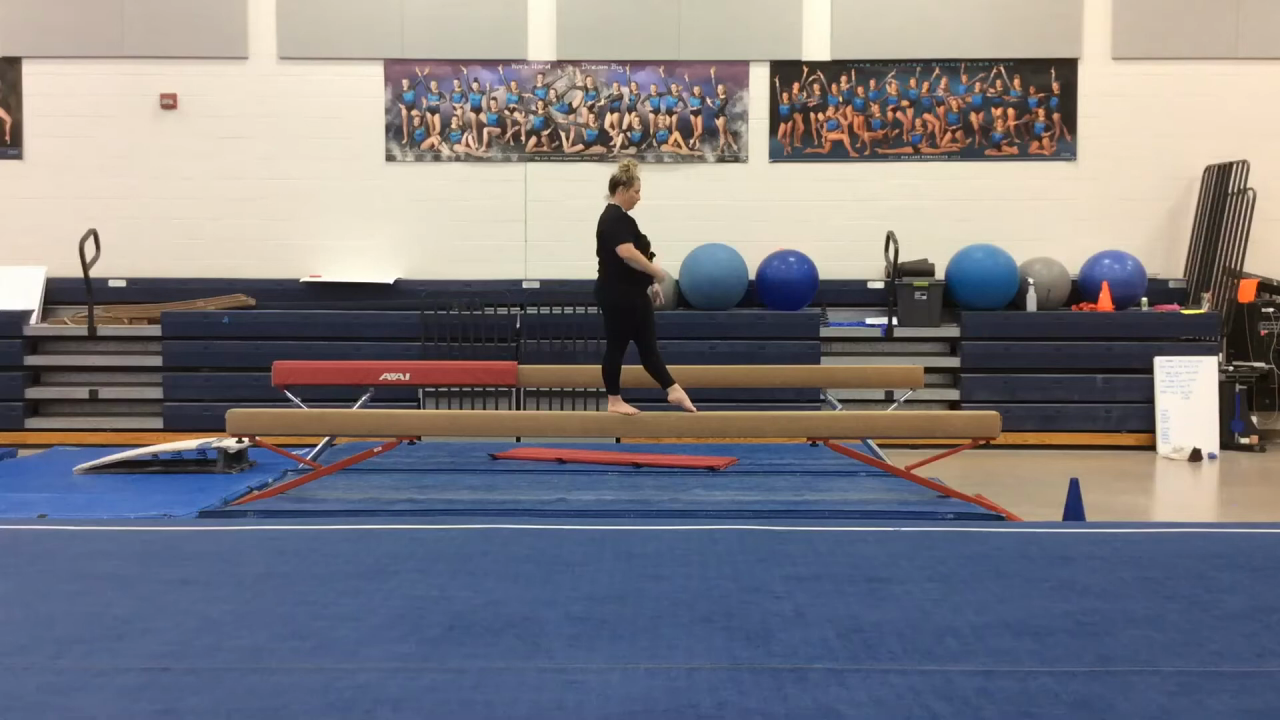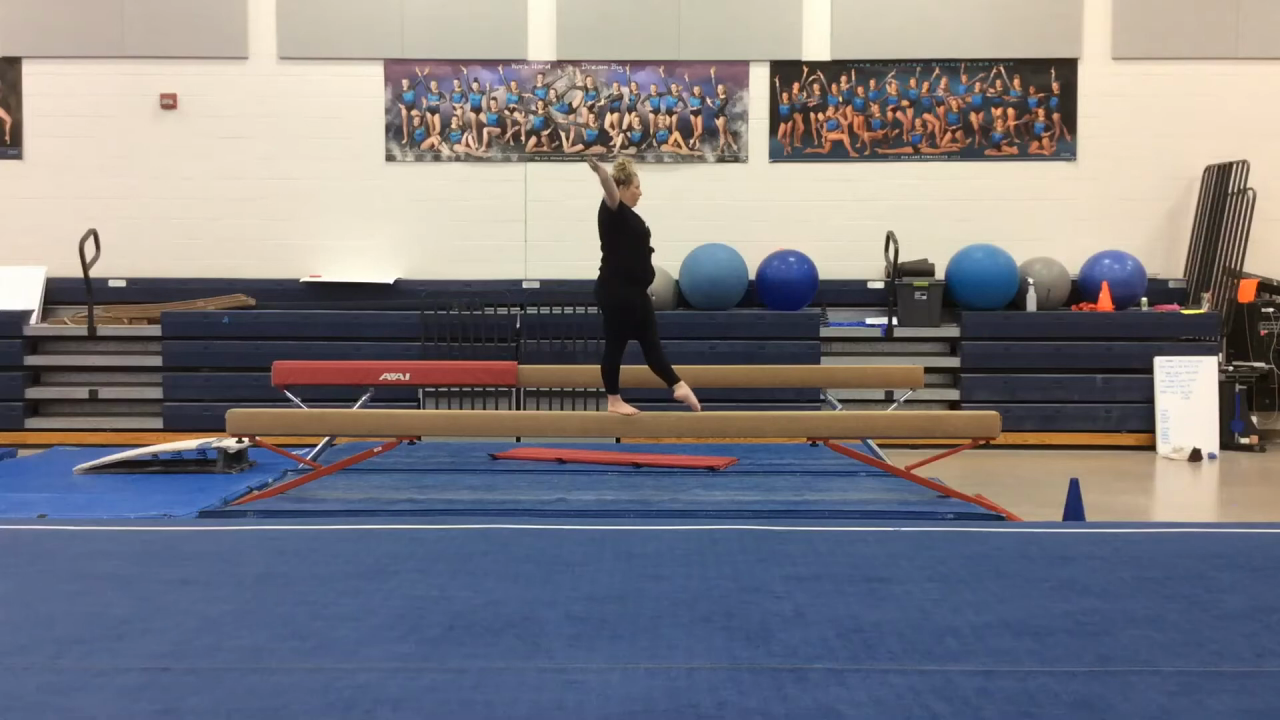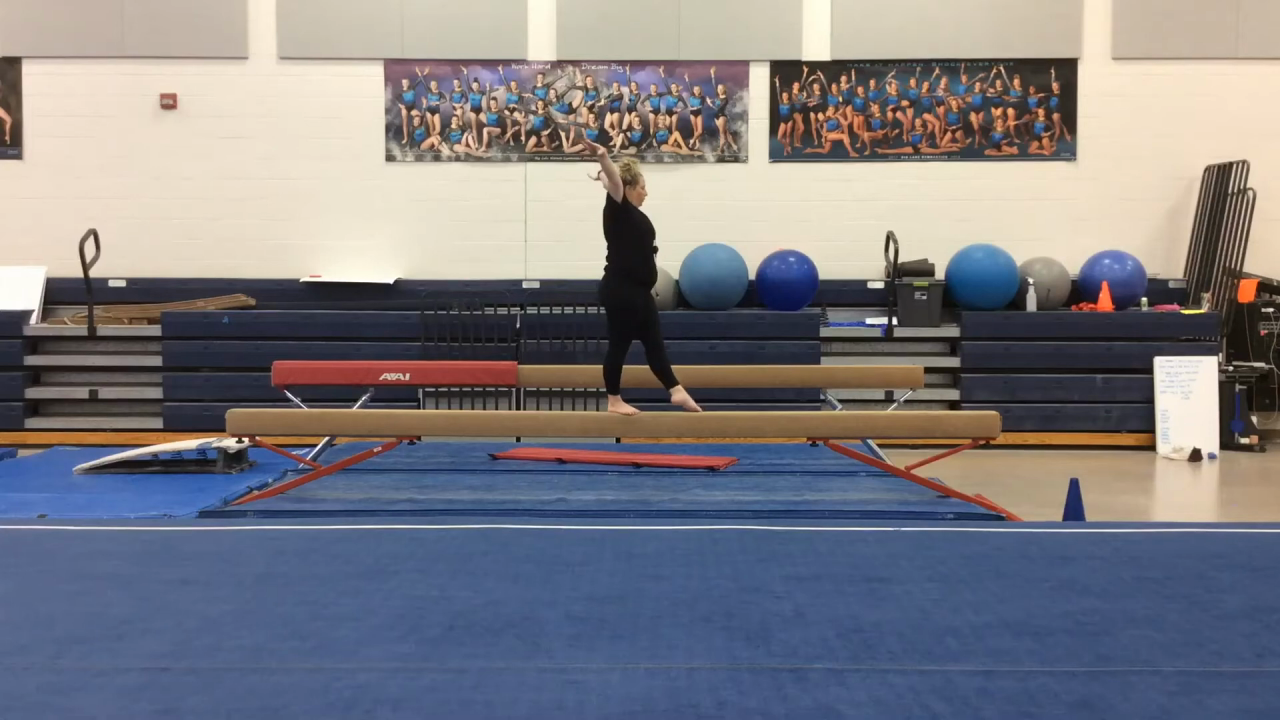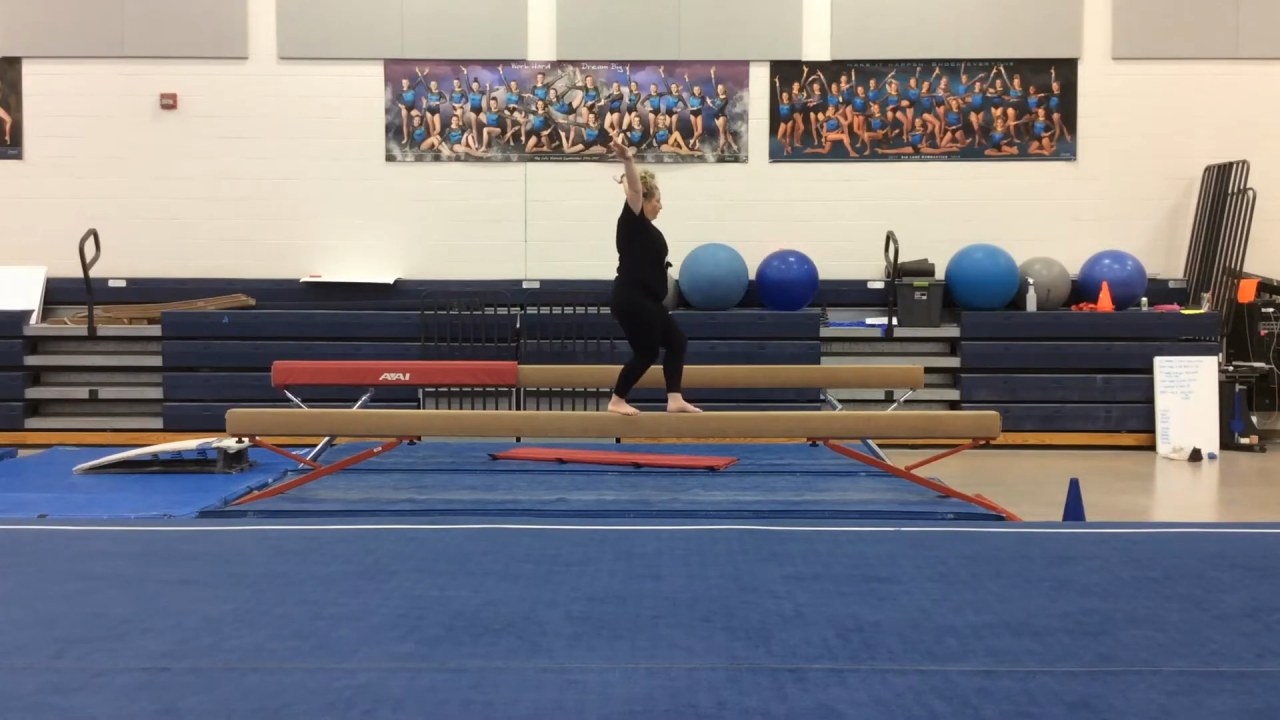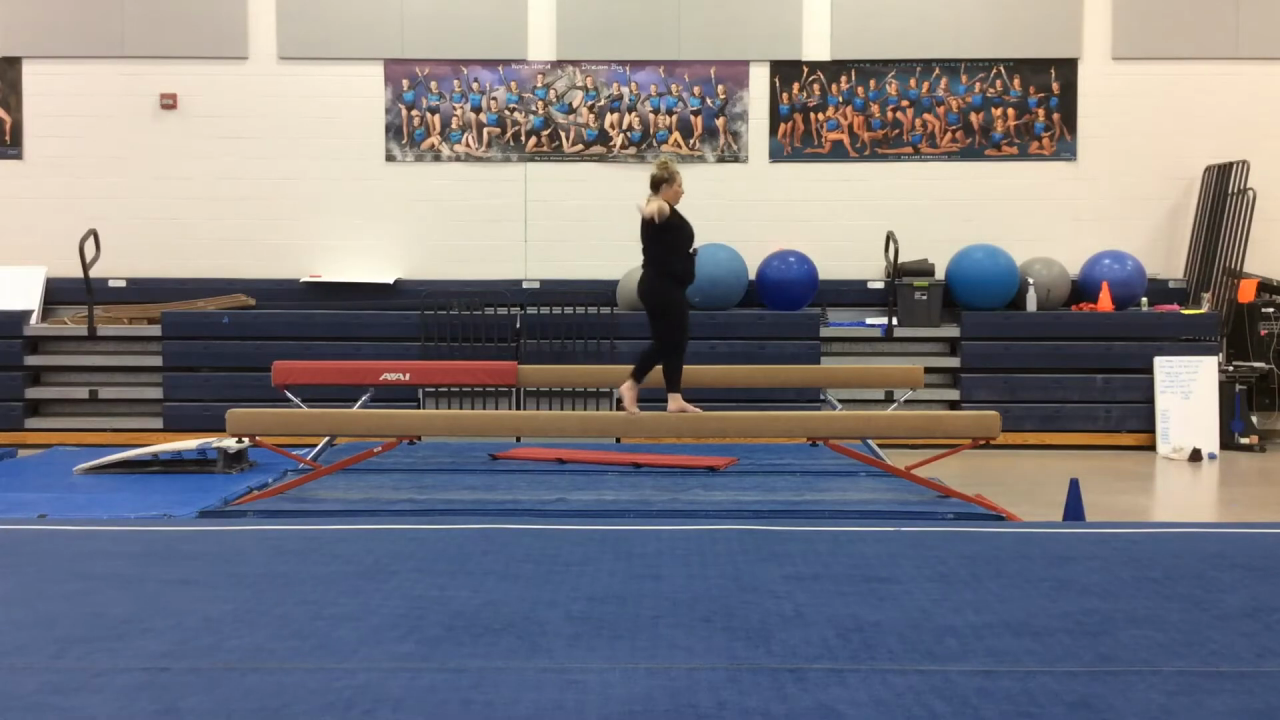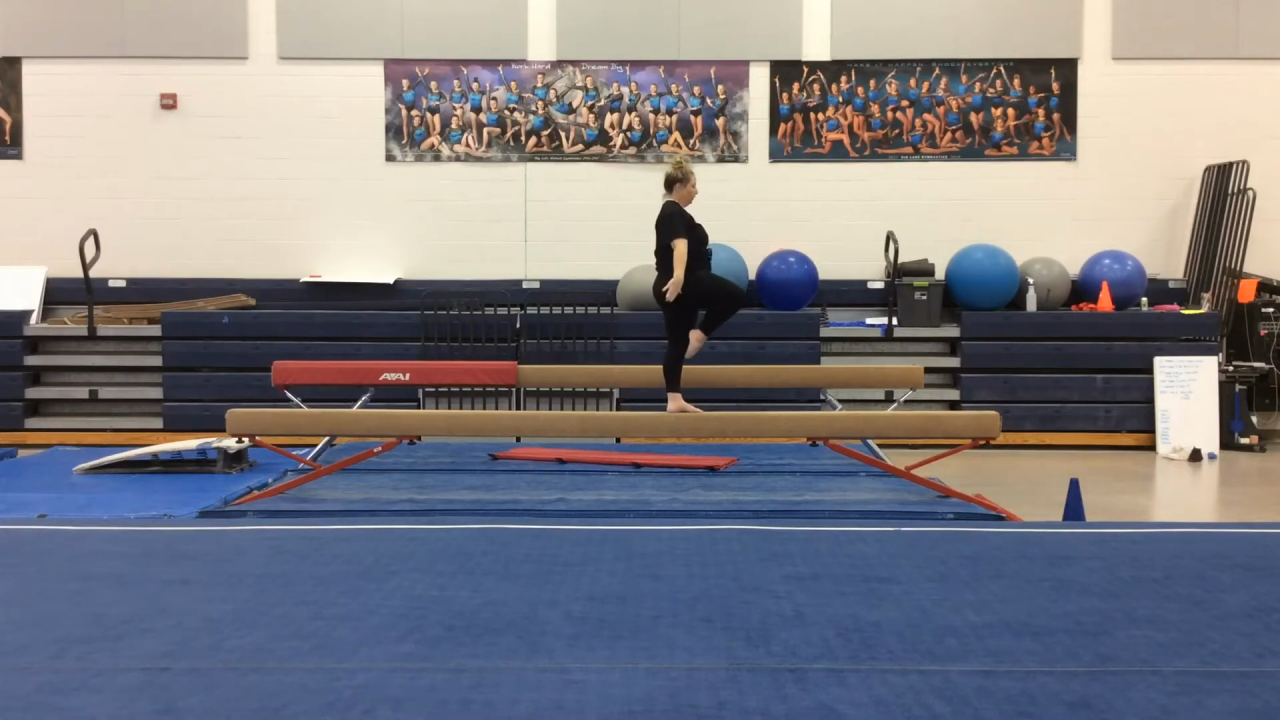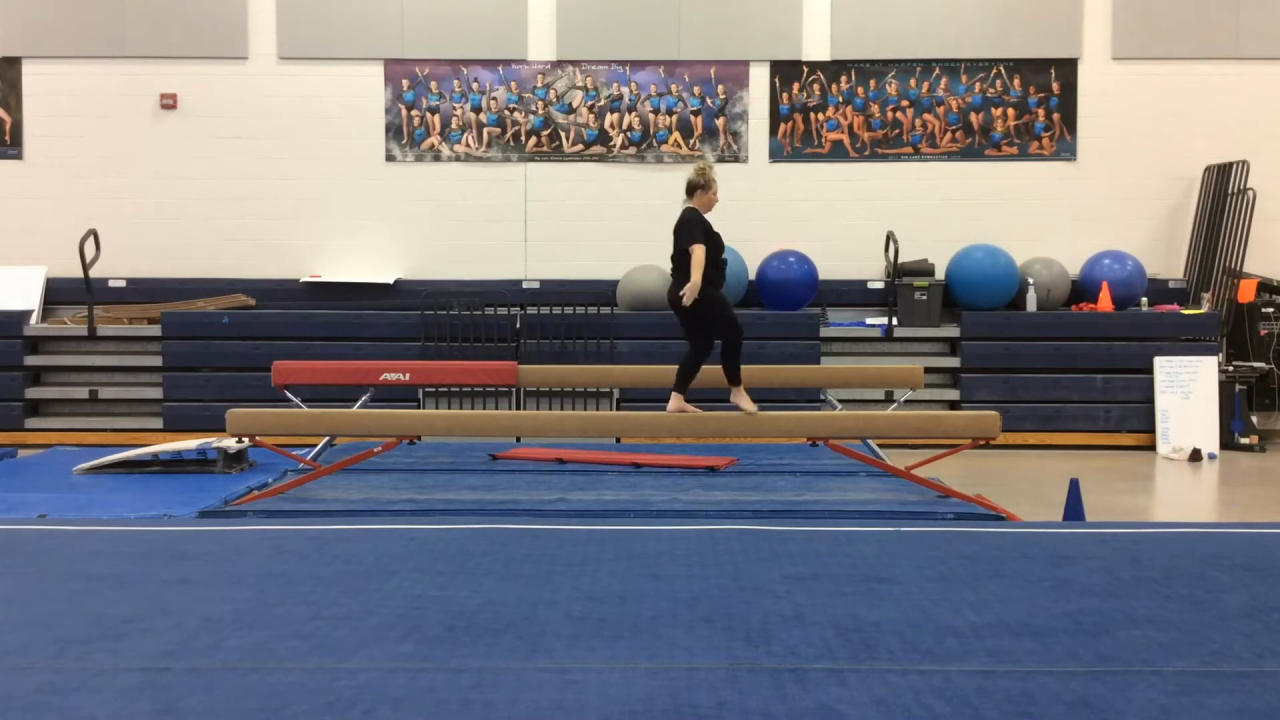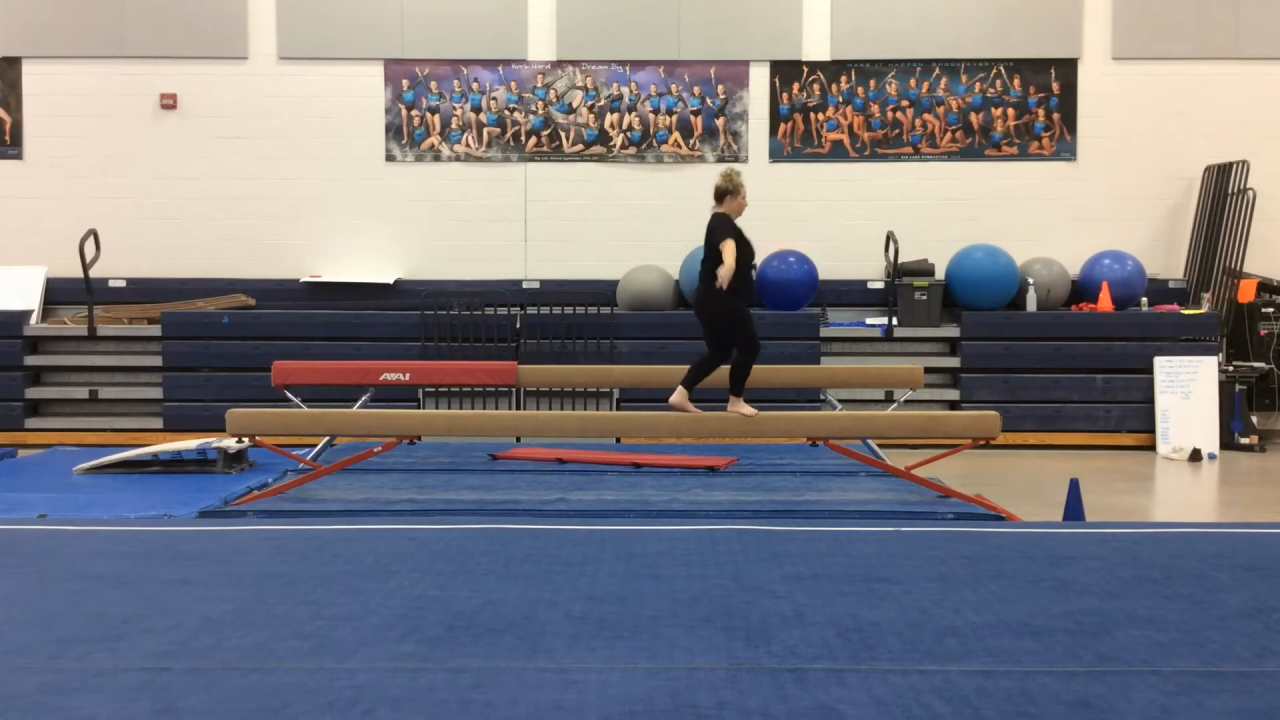
dt=0.5s
person 1, frame 1
left shoulder: (620, 217)
right shoulder: (614, 218)
right elbow: (626, 253)
left wrist: (650, 281)
right wrist: (656, 273)
left hip: (632, 295)
right hip: (616, 295)
left knee: (648, 346)
right knee: (617, 346)
left ankle: (674, 391)
right ankle: (614, 401)
person 1, frame 2
left shoulder: (626, 211)
right shoulder: (612, 209)
right elbow: (610, 191)
right wrist: (601, 170)
left hip: (635, 291)
right hip: (616, 292)
left knee: (651, 342)
right knee: (616, 345)
left ankle: (679, 387)
right ankle: (614, 400)
person 1, frame 3
left shoulder: (630, 213)
right shoulder: (618, 210)
left elbow: (616, 183)
right elbow: (615, 184)
left wrist: (603, 174)
right wrist: (602, 158)
left hip: (638, 292)
right hip: (619, 291)
left knee: (654, 342)
right knee: (619, 345)
left ankle: (677, 392)
right ankle: (614, 401)
person 1, frame 4
left shoulder: (643, 226)
right shoulder: (632, 222)
left elbow: (636, 190)
right elbow: (635, 191)
left wrist: (627, 176)
right wrist: (628, 160)
left hip: (646, 302)
right hip: (631, 300)
left knee: (677, 343)
right knee: (646, 353)
left ankle: (675, 400)
right ankle: (617, 401)
person 1, frame 5
left shoulder: (666, 212)
right shoulder: (660, 209)
right elbow: (659, 205)
right wrist: (652, 207)
left hip: (666, 287)
right hip: (661, 287)
left knee: (674, 343)
right knee: (667, 343)
left ankle: (675, 399)
right ankle: (631, 385)
person 1, frame 6
left shoulder: (672, 212)
right shoulder: (673, 214)
right elbow: (680, 245)
right wrist: (678, 276)
left hip: (677, 286)
right hip: (683, 284)
left knee: (677, 342)
right knee: (735, 296)
left ankle: (674, 400)
right ankle: (700, 334)
person 1, frame 7
left shoulder: (691, 219)
right shoulder: (692, 220)
right elbow: (696, 251)
right wrist: (695, 281)
left hip: (685, 294)
right hip: (696, 295)
left knee: (700, 346)
right knee: (733, 334)
left ankle: (677, 400)
right ankle: (737, 393)
person 1, frame 8
left shoulder: (720, 223)
right shoulder: (723, 223)
right elbow: (728, 245)
right wrist: (728, 266)
left hip: (711, 300)
right hip: (720, 302)
left knee: (718, 353)
right knee: (749, 347)
left ankle: (681, 395)
right ankle: (735, 401)
